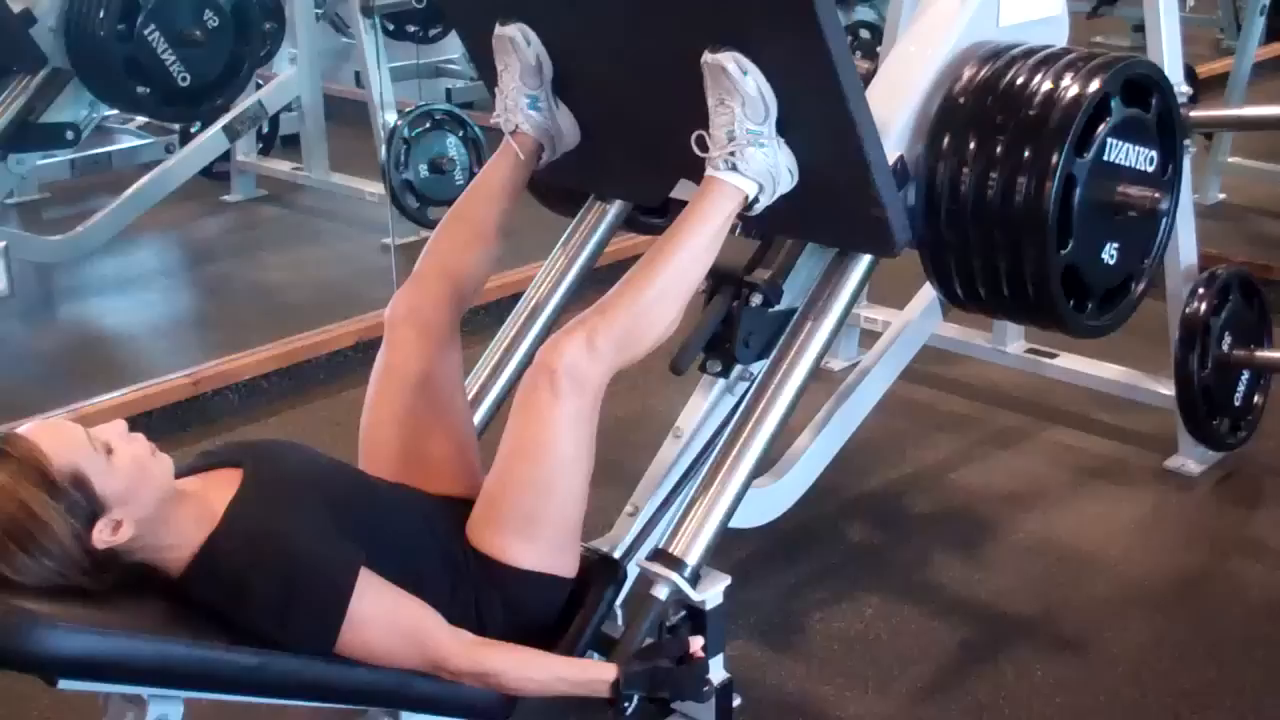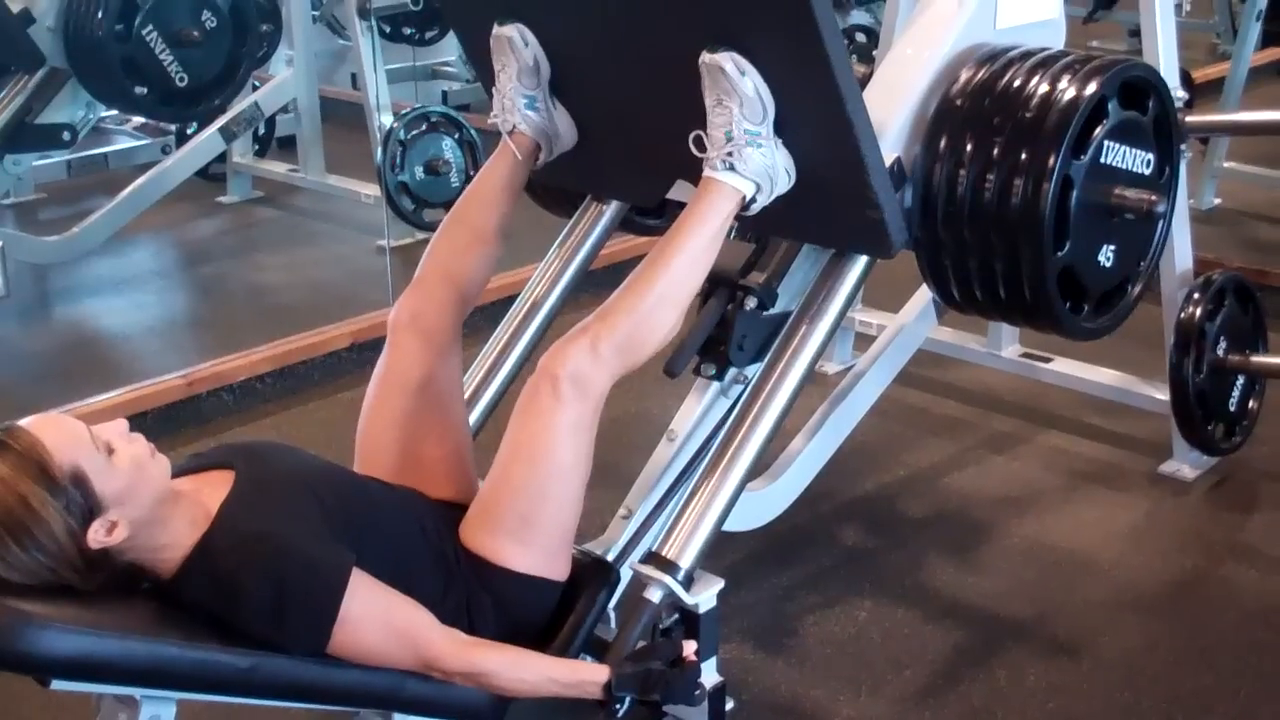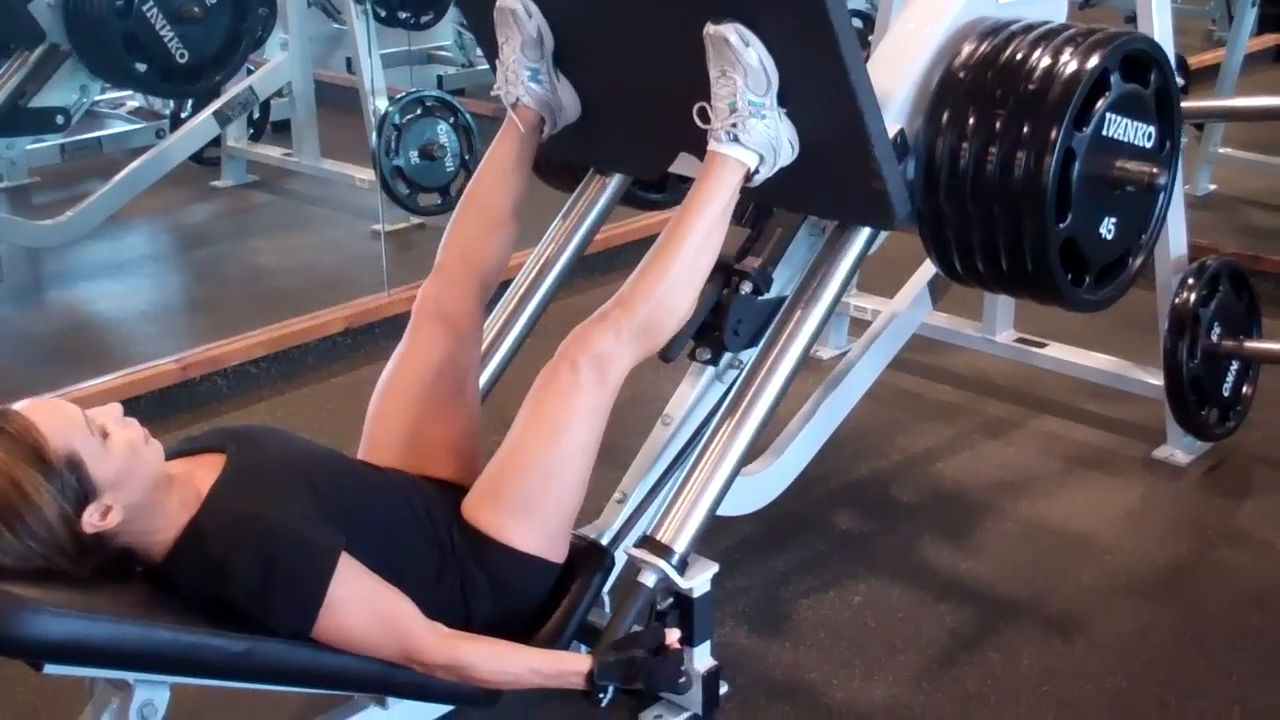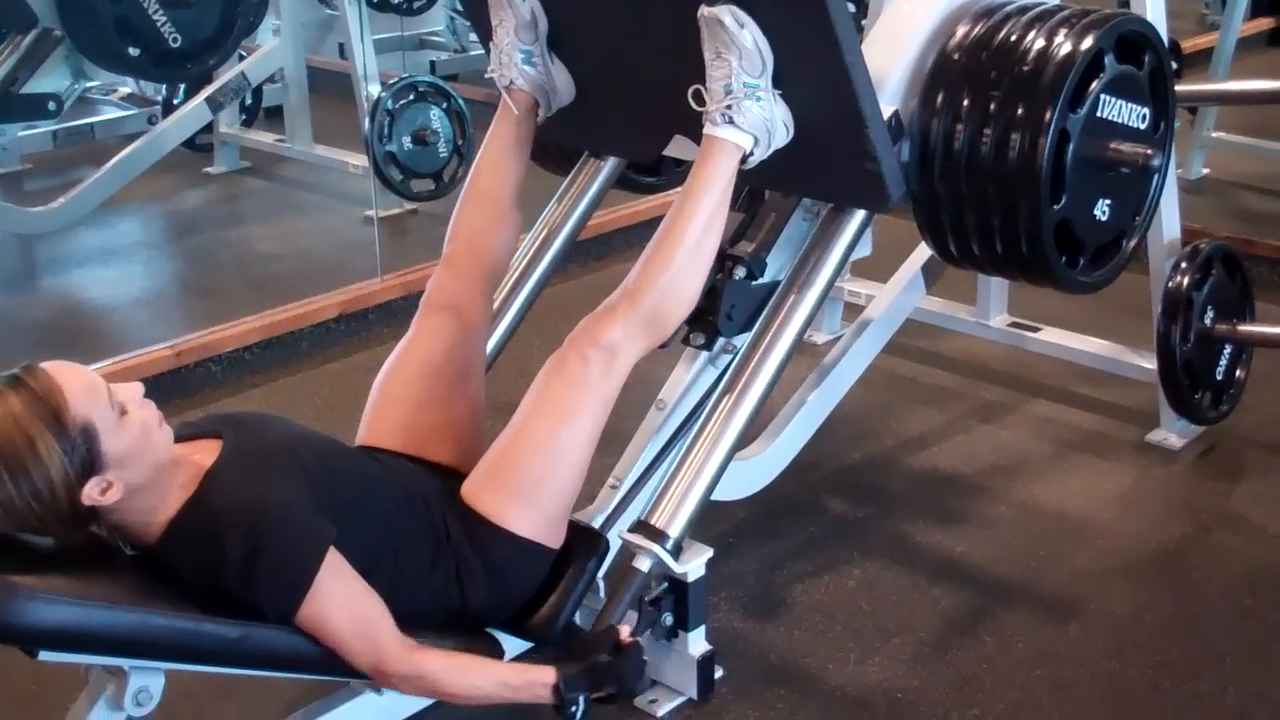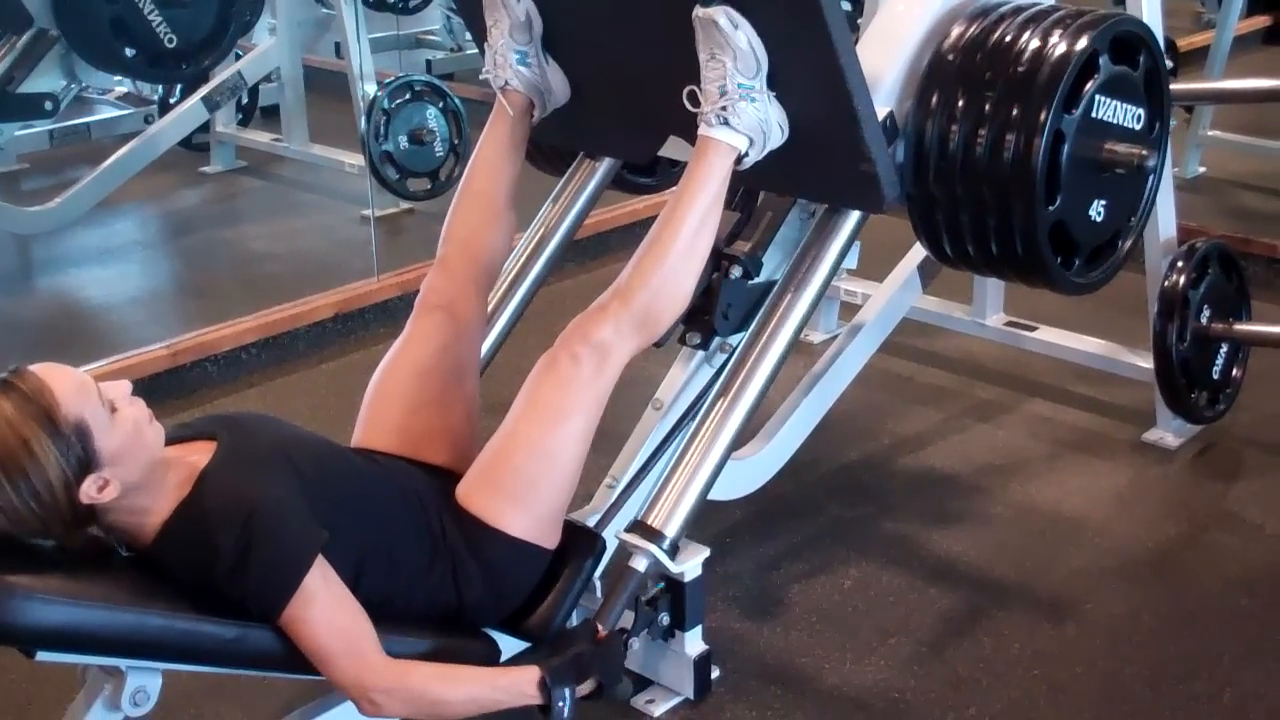
dt=0.2s
person 1, frame 1
left shoulder: (182, 498)
right shoulder: (275, 564)
right elbow: (456, 658)
right wrist: (631, 680)
left hip: (431, 519)
right hip: (496, 588)
left knee: (418, 314)
right knee: (571, 358)
left ankle: (528, 135)
right ankle: (737, 174)
person 1, frame 2
left shoulder: (169, 500)
right shoulder: (265, 563)
right elbow: (449, 658)
right wrist: (623, 683)
left hip: (418, 526)
right hip: (486, 591)
left knee: (423, 315)
right knee: (575, 365)
left ankle: (525, 134)
right ankle: (733, 176)
person 1, frame 3
left shoulder: (166, 490)
right shoulder: (256, 544)
right elbow: (434, 654)
right wrist: (607, 671)
left hip: (416, 505)
right hip: (480, 570)
left knee: (449, 302)
right knee: (598, 349)
left ankle: (529, 109)
right ankle: (737, 150)
person 1, frame 4
left shoulder: (160, 477)
right shoulder: (251, 526)
right elbow: (398, 664)
right wrist: (573, 680)
left hip: (406, 488)
right hip: (476, 557)
left knee: (457, 295)
right knee: (606, 341)
left ankle: (523, 94)
right ankle: (733, 132)
person 1, frame 5
left shoulder: (158, 472)
right shoulder: (243, 525)
left hip: (400, 491)
right hip: (469, 559)
left knee: (451, 294)
right knee: (597, 339)
left ankle: (518, 94)
right ankle: (726, 134)
